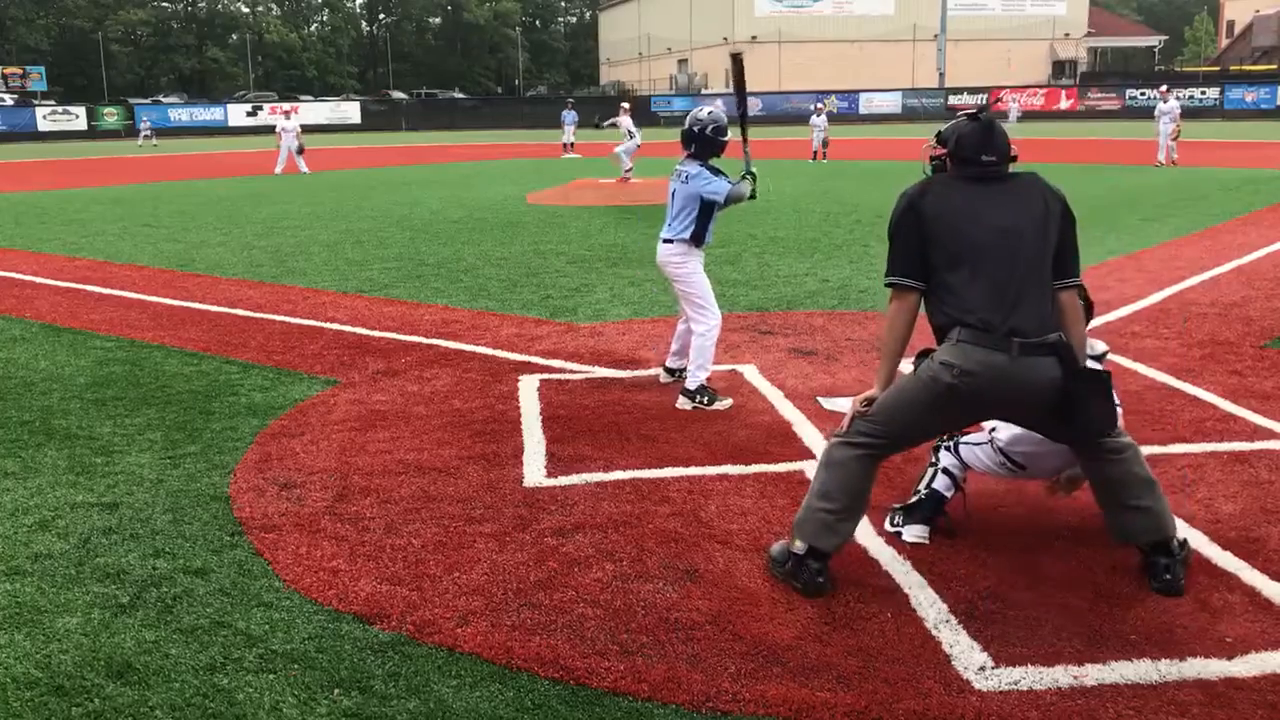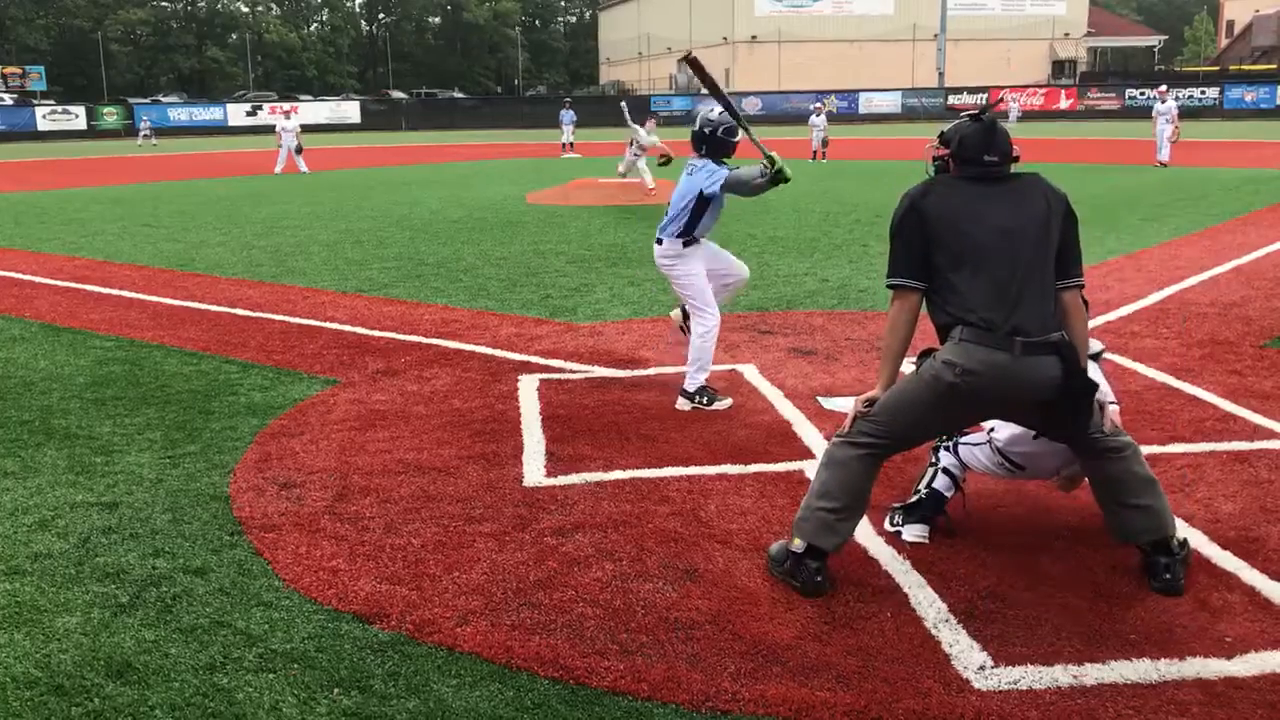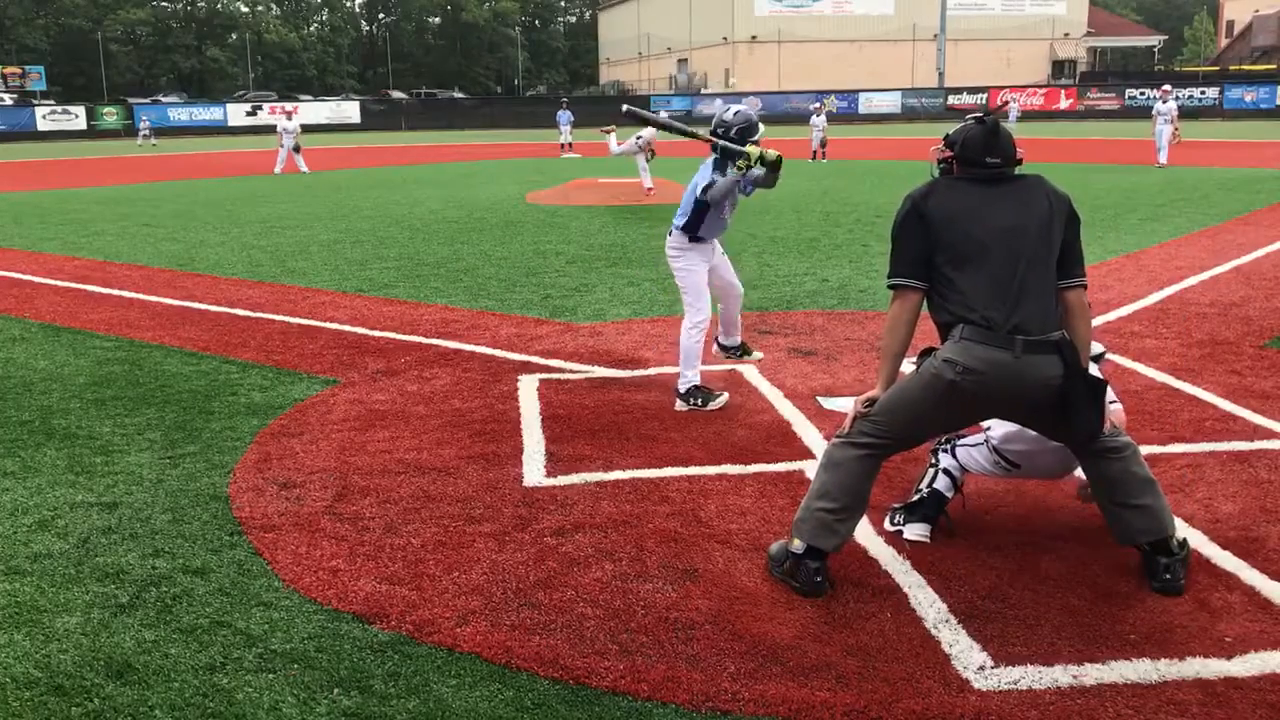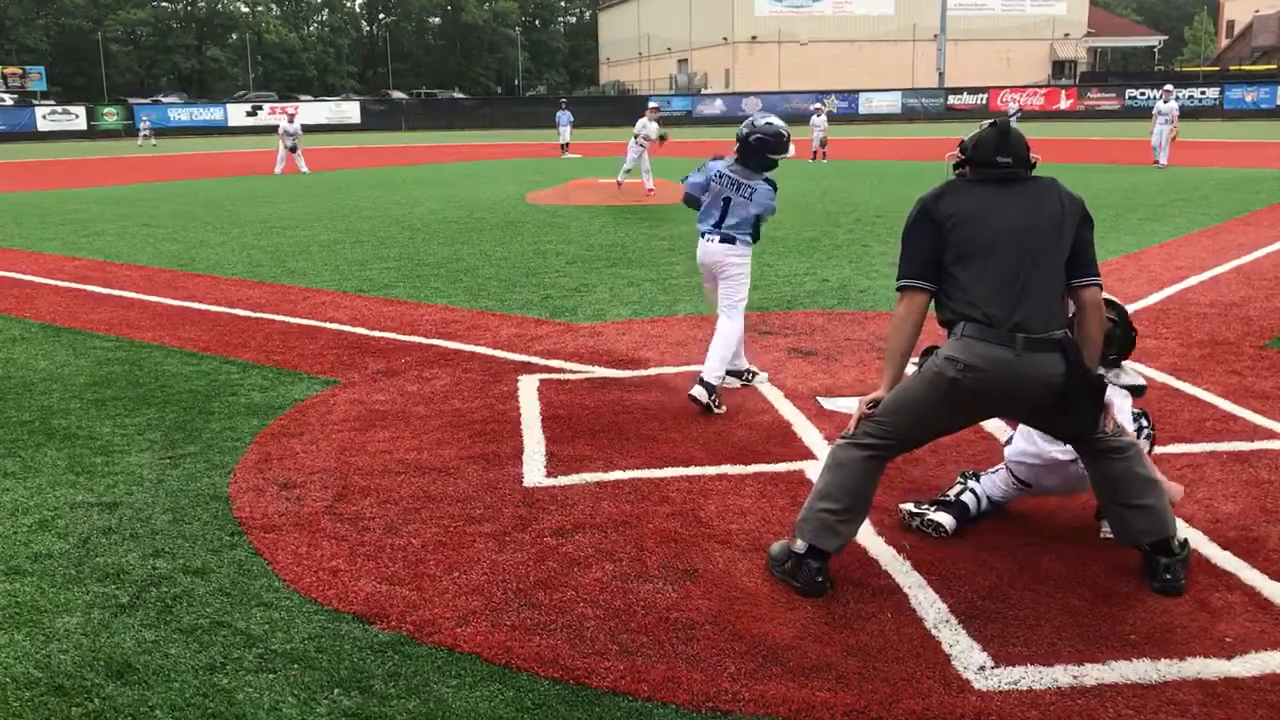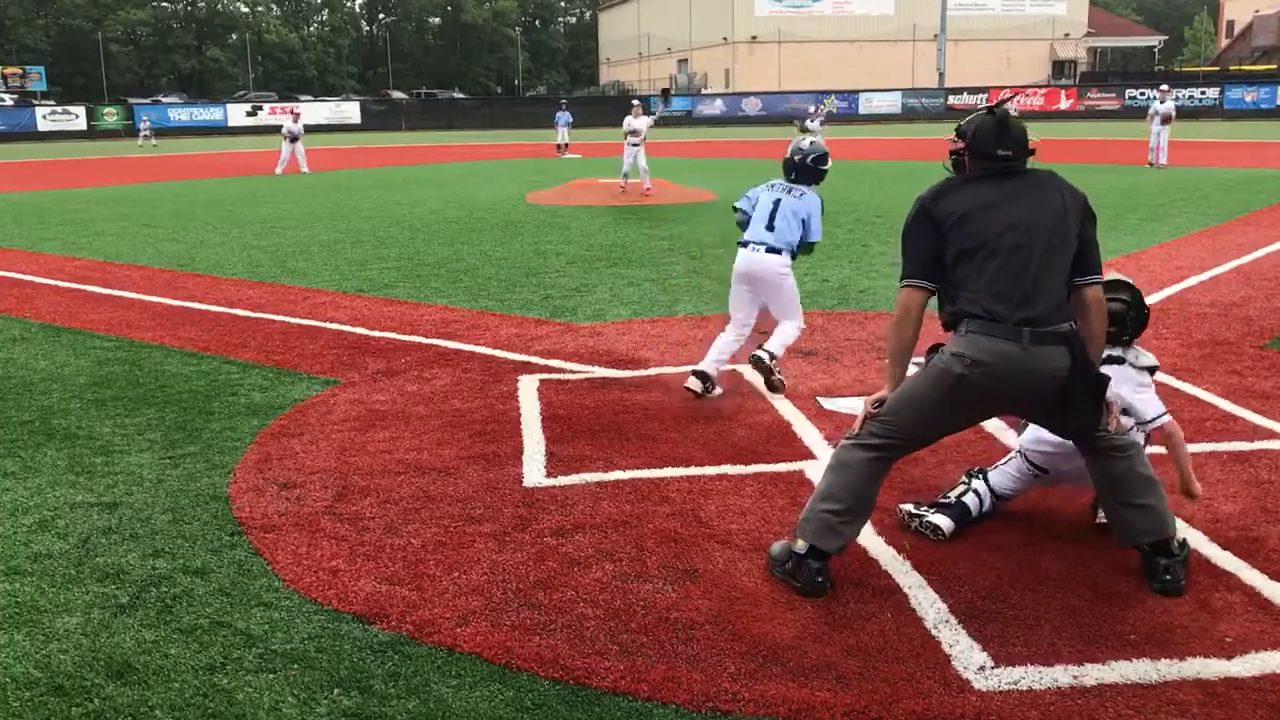
dt=0.4s
person 1, frame 1
left shoulder: (922, 200)
right shoulder: (1045, 197)
left elbow: (904, 300)
right elbow: (1067, 299)
left wrist: (880, 386)
right wrist: (1080, 385)
left hip: (966, 364)
right hip: (1044, 368)
left knee: (858, 437)
right knee: (1104, 438)
left ankle: (807, 556)
right ankle: (1163, 554)
person 1, frame 2
left shoulder: (923, 201)
right shoulder: (1048, 198)
left elbow: (906, 301)
right elbow: (1071, 300)
left wrist: (883, 386)
right wrist: (1080, 386)
left hip: (968, 363)
right hip: (1046, 368)
left knee: (861, 437)
right knee: (1106, 441)
left ankle: (807, 556)
right ankle: (1163, 555)
person 1, frame 3
left shoulder: (926, 202)
right shoulder: (1050, 199)
left elbow: (906, 301)
right elbow: (1075, 300)
left wrist: (882, 386)
right wrist: (1081, 385)
left hip: (968, 361)
right hip: (1047, 367)
left knee: (861, 437)
right knee: (1104, 441)
left ankle: (806, 556)
right ankle: (1163, 555)
person 1, frame 4
left shoulder: (939, 203)
right shoulder: (1064, 201)
left elbow: (913, 302)
right elbow: (1090, 301)
left wrist: (886, 386)
right wrist: (1087, 383)
left hip: (971, 358)
right hip: (1049, 364)
left knee: (866, 437)
right knee: (1108, 439)
left ankle: (807, 556)
right ankle: (1164, 555)
person 1, frame 5
left shoulder: (938, 201)
right shoulder: (1065, 195)
left elbow: (911, 302)
right elbow: (1092, 299)
left wrist: (890, 386)
right wrist: (1090, 380)
left hip: (976, 355)
right hip: (1055, 359)
left knee: (871, 440)
right knee: (1109, 440)
left ankle: (808, 556)
right ankle: (1163, 555)
person 2, frame 1
left shoulder: (684, 168)
right shoulder: (701, 174)
left elbow: (717, 199)
right elbow: (736, 195)
left wrist: (740, 187)
right wrist: (748, 181)
left hip: (674, 249)
right hip: (682, 254)
left knee: (692, 314)
right knee: (708, 319)
left ankle: (674, 367)
right ankle: (693, 390)
person 2, frame 2
left shoulder: (702, 165)
right shoulder: (707, 169)
left elbow: (743, 188)
right elbow: (737, 179)
left wrist: (772, 178)
right wrist: (766, 166)
left hip: (689, 245)
right hip: (676, 251)
left knee: (737, 274)
right knee: (707, 319)
left ankle: (688, 313)
right ankle: (692, 391)
person 2, frame 3
left shoulder: (731, 163)
right shoulder: (717, 167)
left elbow: (765, 183)
right elbow: (713, 197)
left wrist: (772, 165)
right wrist: (741, 169)
left hip: (707, 242)
right hip: (686, 247)
left knee: (734, 293)
right knee: (698, 317)
left ankle: (729, 343)
right ankle: (687, 390)
person 2, frame 4
left shoulder: (714, 167)
right shoulder: (765, 188)
left elbow: (689, 198)
left hip: (706, 248)
right hip: (734, 253)
left knee: (729, 315)
right knee: (731, 320)
left ankle: (736, 368)
right ankle: (707, 385)
person 2, frame 5
left shoulder: (765, 188)
right shoulder: (812, 199)
left elbow: (740, 219)
right elbow: (808, 248)
left hip: (744, 257)
right hip: (775, 262)
left knee: (738, 327)
right knee: (792, 322)
left ankle: (703, 373)
right ankle: (767, 356)
person 3, frame 1
right shoulder: (1091, 364)
right elbow: (1114, 424)
right wrist: (1082, 471)
left hip: (1016, 454)
right hip: (1073, 460)
left knee: (951, 449)
left ankle: (916, 518)
person 3, frame 2
right shoulder: (1088, 362)
right elbow: (1112, 421)
right wrist: (1082, 468)
left hip: (1014, 453)
right hip: (1073, 458)
left knee: (950, 449)
left ankle: (916, 519)
person 3, frame 3
right shoulder: (1086, 362)
right elbow: (1117, 418)
left hip: (1010, 450)
right hip: (1066, 458)
left knee: (949, 451)
left ankle: (917, 517)
person 3, frame 4
right shoulder: (1116, 387)
right wrist: (1163, 485)
left hip: (1027, 467)
right hip: (1080, 474)
left knee: (982, 485)
right knee: (1141, 423)
left ankle: (947, 511)
person 3, frame 5
right shoulder: (1132, 369)
right elbow: (1167, 427)
right wrist: (1188, 479)
left hip: (1041, 452)
left knee: (992, 480)
right knee: (1133, 425)
left ankle: (946, 512)
